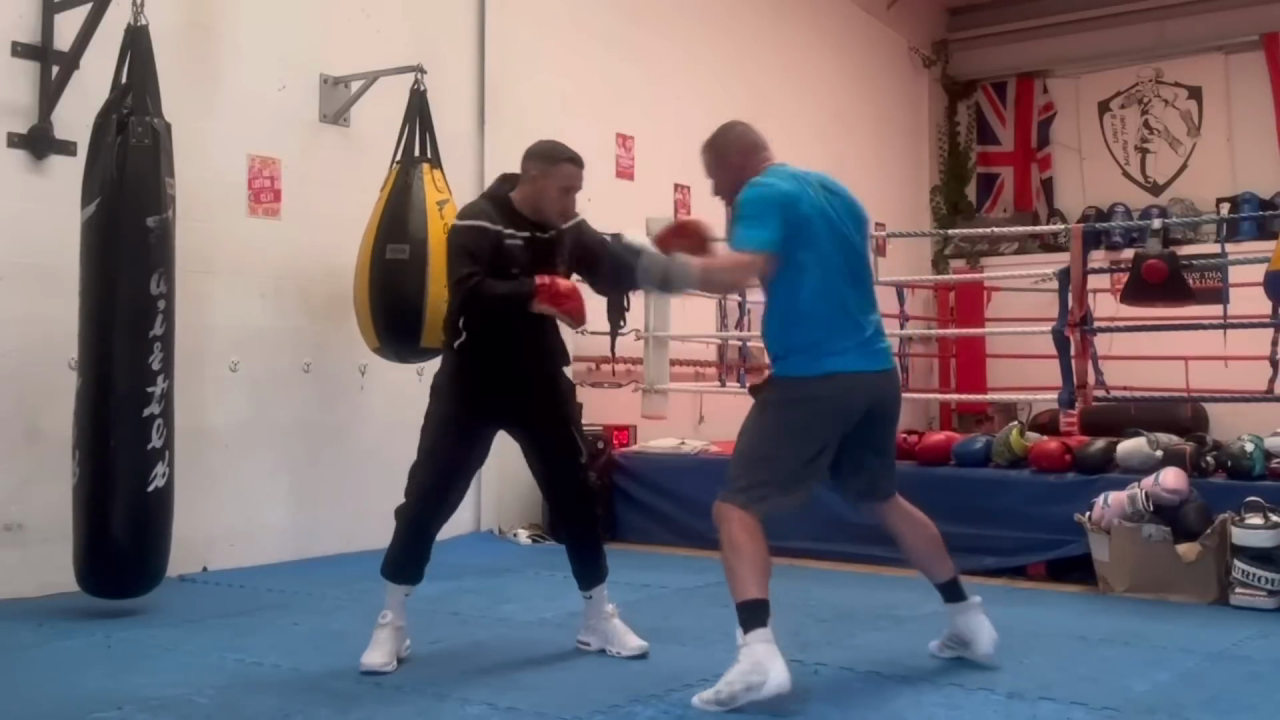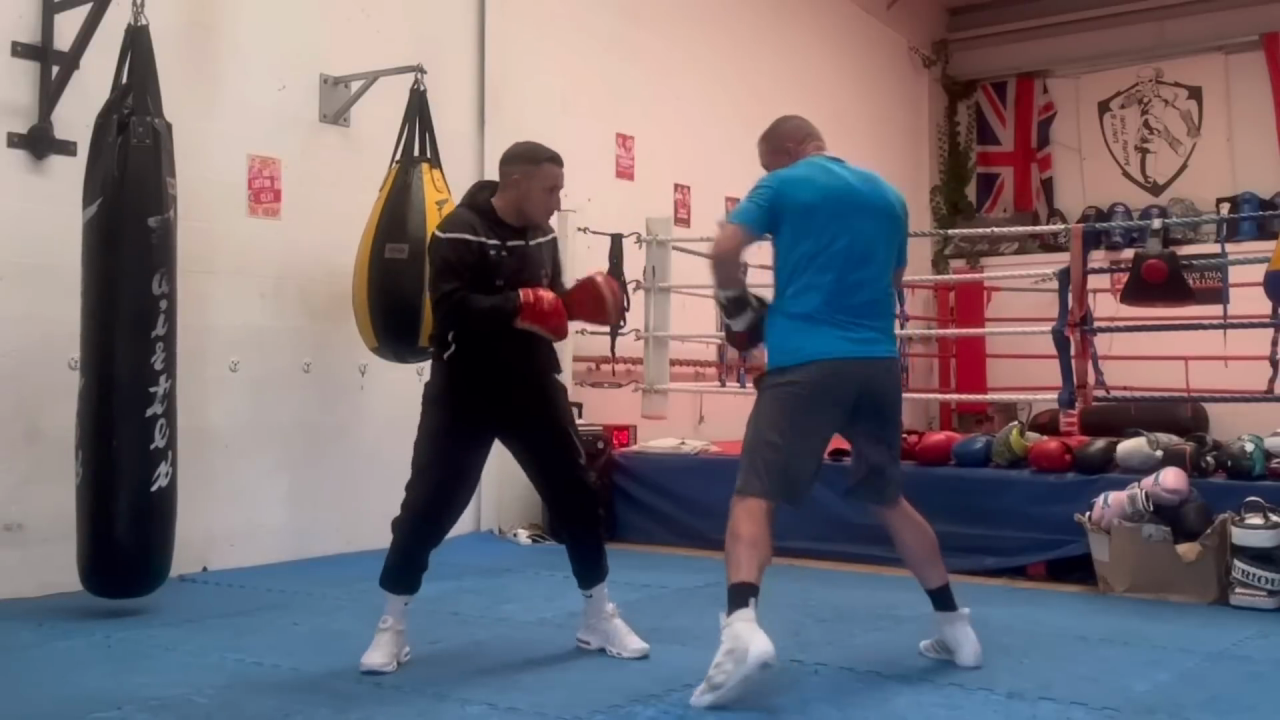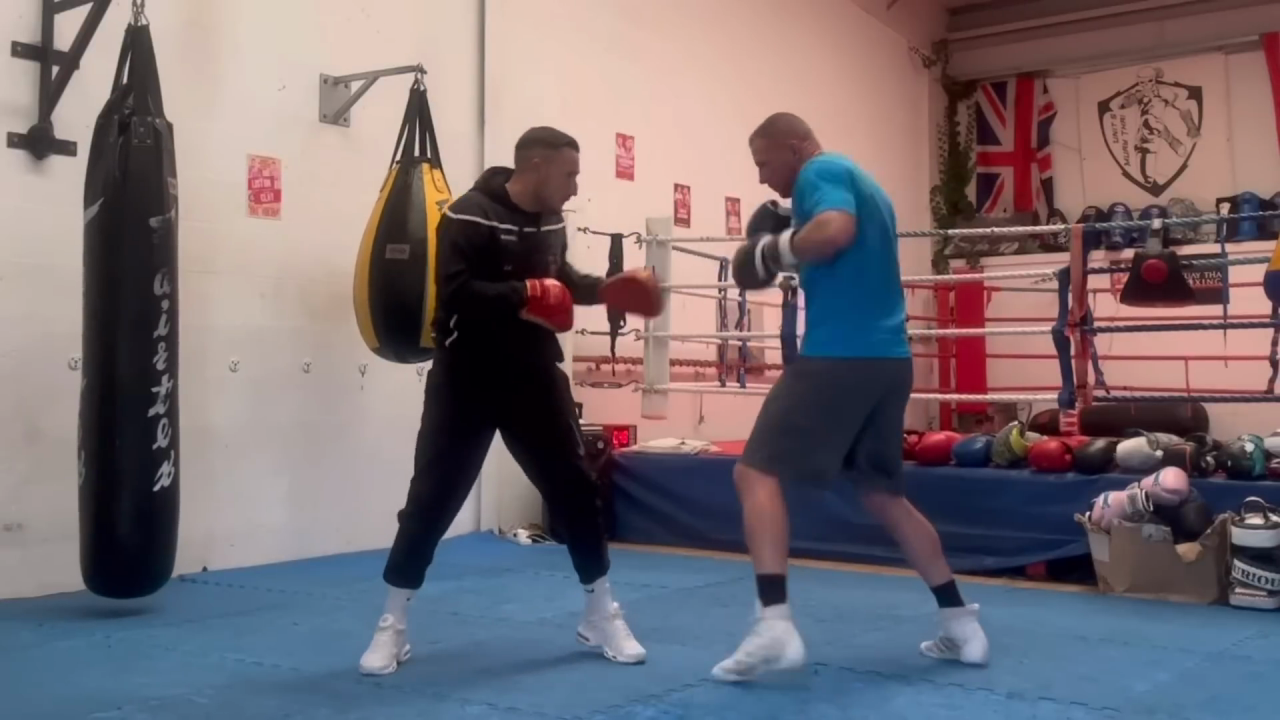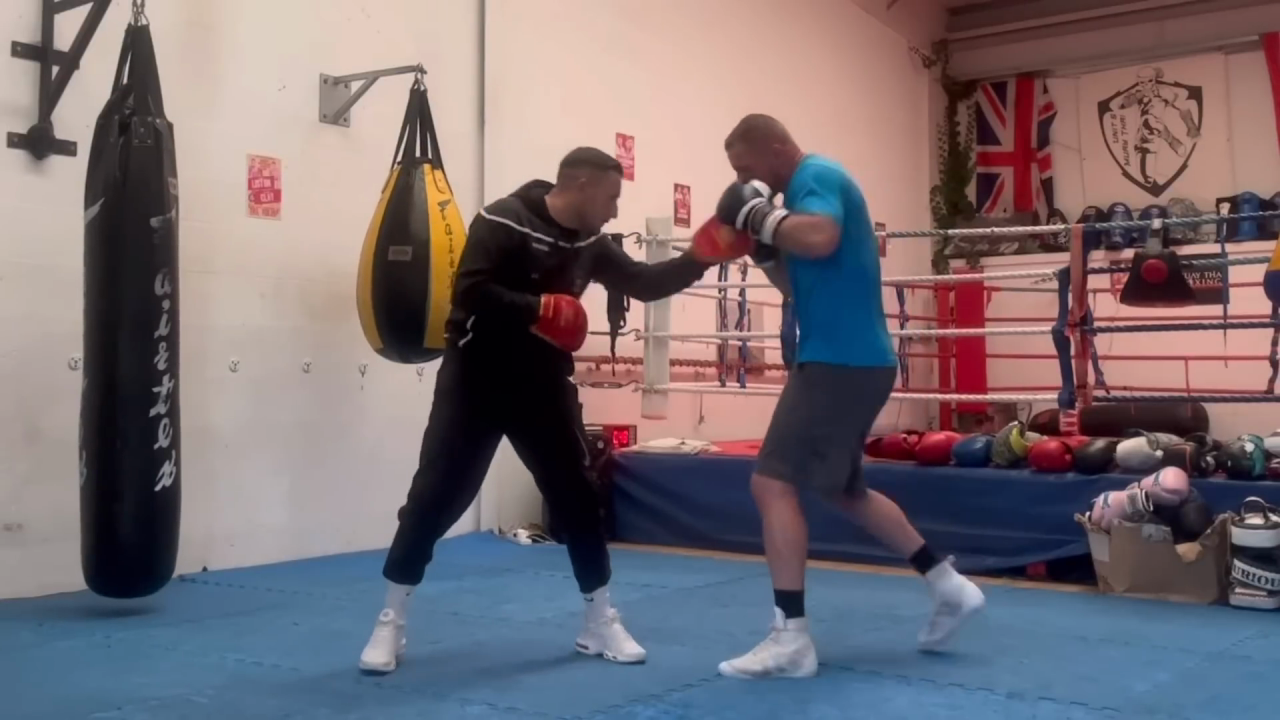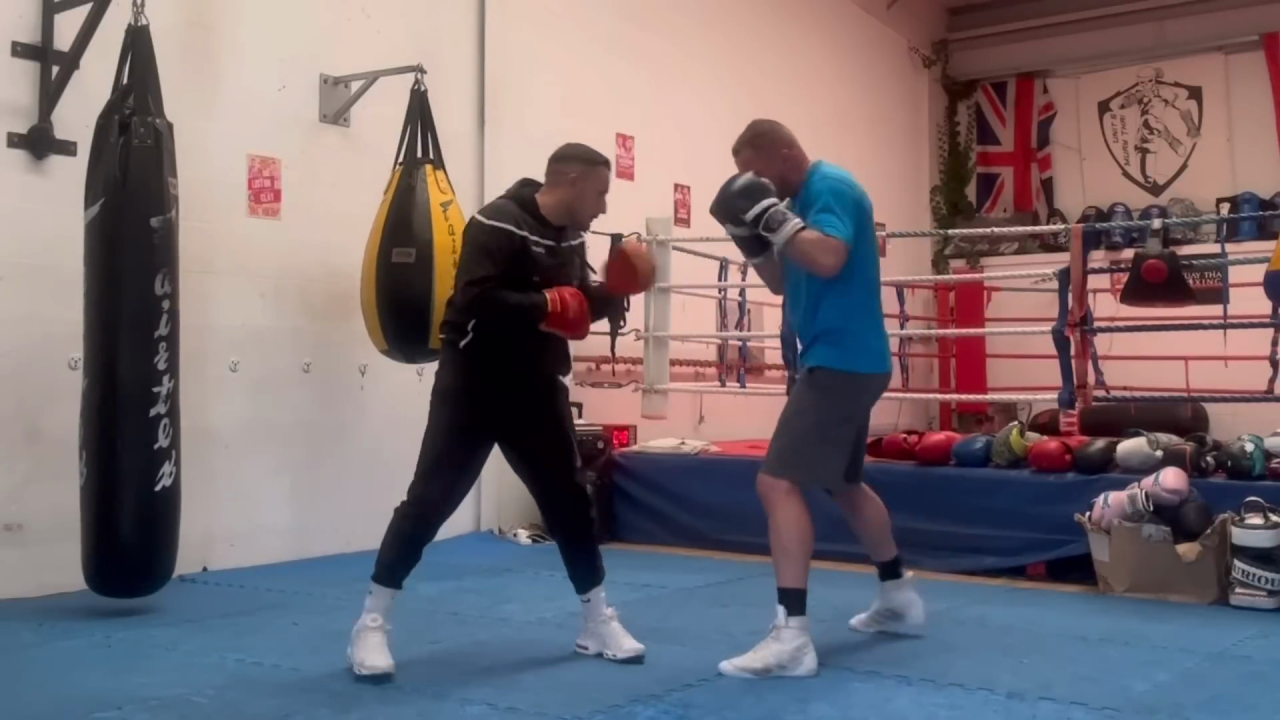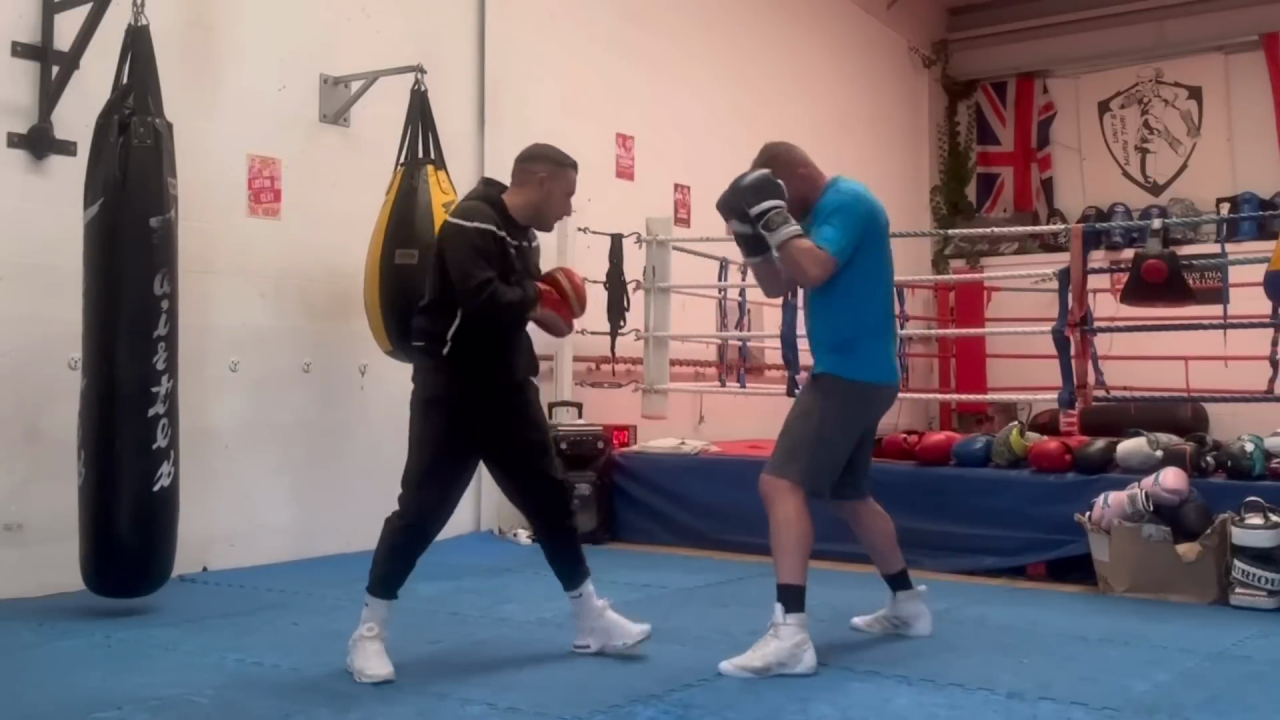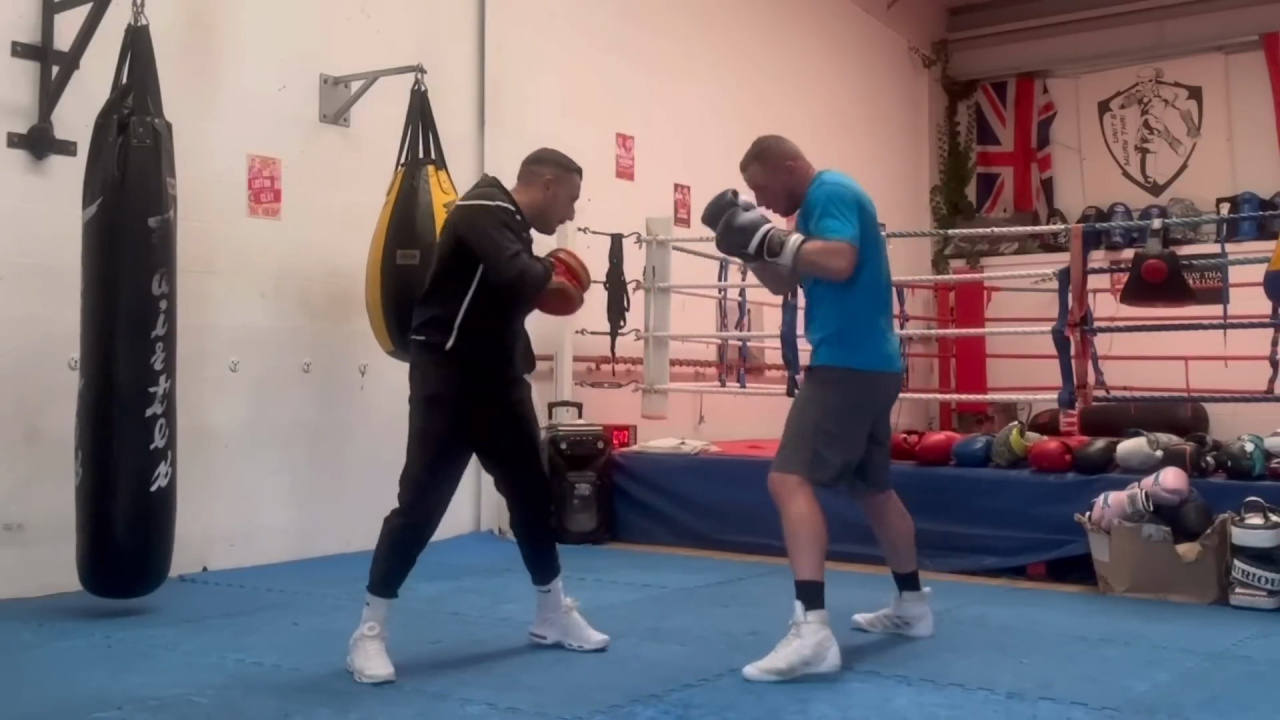
dt=0.2s
person 1, frame 1
left shoulder: (763, 195)
right shoulder: (837, 193)
left elbow: (746, 271)
left wrist: (664, 270)
left hip: (809, 379)
right hip: (875, 372)
left knee: (738, 508)
right knee: (883, 497)
left ankle: (760, 654)
right ankle: (968, 618)
person 1, frame 2
left shoulder: (783, 183)
right shoulder: (888, 194)
left elbow: (724, 252)
left wrist: (737, 307)
left hip: (807, 366)
right hip: (879, 364)
left knee: (751, 496)
right knee: (886, 498)
left ankle: (741, 629)
right ankle: (956, 627)
person 1, frame 3
left shoulder: (822, 175)
right shoulder: (863, 186)
left elbow: (835, 231)
left wrist: (776, 248)
right wrist: (782, 256)
left hip: (838, 358)
right hip: (887, 357)
left knee: (756, 473)
right knee: (884, 494)
left ankle: (773, 624)
right ankle: (960, 623)
person 1, frame 4
left shoulder: (815, 178)
right shoulder: (811, 186)
left elbow: (822, 241)
right elbow: (795, 281)
left wrist: (761, 213)
right wrist: (761, 242)
left hip: (838, 361)
right hip: (861, 359)
left knee: (773, 484)
right knee: (845, 490)
left ankle: (792, 637)
right ankle: (945, 582)
person 1, frame 5
left shoulder: (832, 187)
right shoulder: (805, 197)
left elbow: (827, 260)
right elbow: (778, 279)
left wrist: (768, 211)
right wrist: (746, 232)
left hip: (841, 362)
right hip: (848, 362)
left knee: (778, 483)
right knee: (844, 482)
left ankle: (791, 637)
right ankle: (899, 593)
person 1, frame 6
left shoulder: (845, 200)
right shoulder: (820, 213)
left elbow: (816, 269)
right elbow: (777, 285)
left wrist: (772, 218)
right wrist: (752, 234)
left hip: (849, 372)
right hip: (861, 373)
left knee: (780, 484)
right knee: (850, 495)
left ankle: (789, 634)
right ankle: (908, 603)
person 1, frame 7
left shoulder: (834, 193)
right shoulder: (816, 203)
left elbow: (838, 264)
right elbow: (786, 283)
left wrist: (770, 235)
right wrist: (749, 244)
left hip: (851, 363)
right hip: (868, 364)
left knee: (790, 480)
right knee: (873, 488)
left ankle: (812, 632)
right ankle: (912, 604)
person 2, frame 1
left shoulder: (565, 227)
right shoulder: (476, 224)
left elbow: (610, 270)
right elbow: (471, 294)
right wrist: (532, 294)
left hip: (540, 376)
right hip: (472, 378)
left knee: (575, 495)
right knee: (429, 495)
left ankle: (599, 618)
right ankle: (391, 625)
person 2, frame 2
left shoulder: (542, 234)
right shoulder: (458, 233)
right elbow: (450, 309)
right wrist: (516, 307)
left hip: (532, 383)
right hip: (464, 388)
left knee: (576, 496)
right knee: (428, 506)
left ankle: (599, 618)
right ankle: (391, 629)
person 2, frame 3
left shoulder: (548, 221)
right shoulder: (470, 216)
right elbow: (453, 293)
left wrist: (611, 289)
right wrist: (524, 295)
left hip: (535, 373)
right hip: (466, 376)
left knee: (575, 489)
right knee: (432, 501)
left ankle: (602, 616)
right ankle: (391, 628)
person 2, frame 4
left shoulder: (587, 239)
right shoulder: (503, 222)
left elbow: (640, 282)
right elbow: (470, 293)
left wrist: (701, 257)
right wrist: (538, 311)
left hip: (542, 384)
right hip: (476, 377)
left knee: (576, 497)
right knee: (434, 497)
left ankle: (601, 623)
right ankle: (390, 623)
person 2, frame 5
left shoulder: (568, 238)
right shoulder: (498, 223)
left elbow: (580, 306)
right elbow: (480, 298)
left wrist: (609, 291)
right wrist: (547, 306)
left hip: (536, 383)
right hip: (474, 380)
left knee: (568, 499)
right knee: (431, 498)
left ankle: (598, 623)
right ankle: (371, 624)
person 2, frame 6
left shoulder: (521, 231)
right shoulder: (471, 224)
right elbow: (481, 301)
left wrist: (551, 300)
right wrist: (537, 300)
left hip: (507, 384)
right hip: (452, 384)
left knee: (548, 496)
right knee: (423, 505)
left ankle: (591, 618)
right ankle: (369, 633)
person 2, frame 7
left shoulder: (510, 223)
right shoulder: (483, 212)
right elbow: (513, 276)
left wrist: (542, 282)
right wrist: (549, 274)
left hip: (498, 377)
right hip: (449, 376)
left knee: (532, 492)
right knee: (422, 501)
left ankle: (553, 613)
right ankle: (369, 632)
